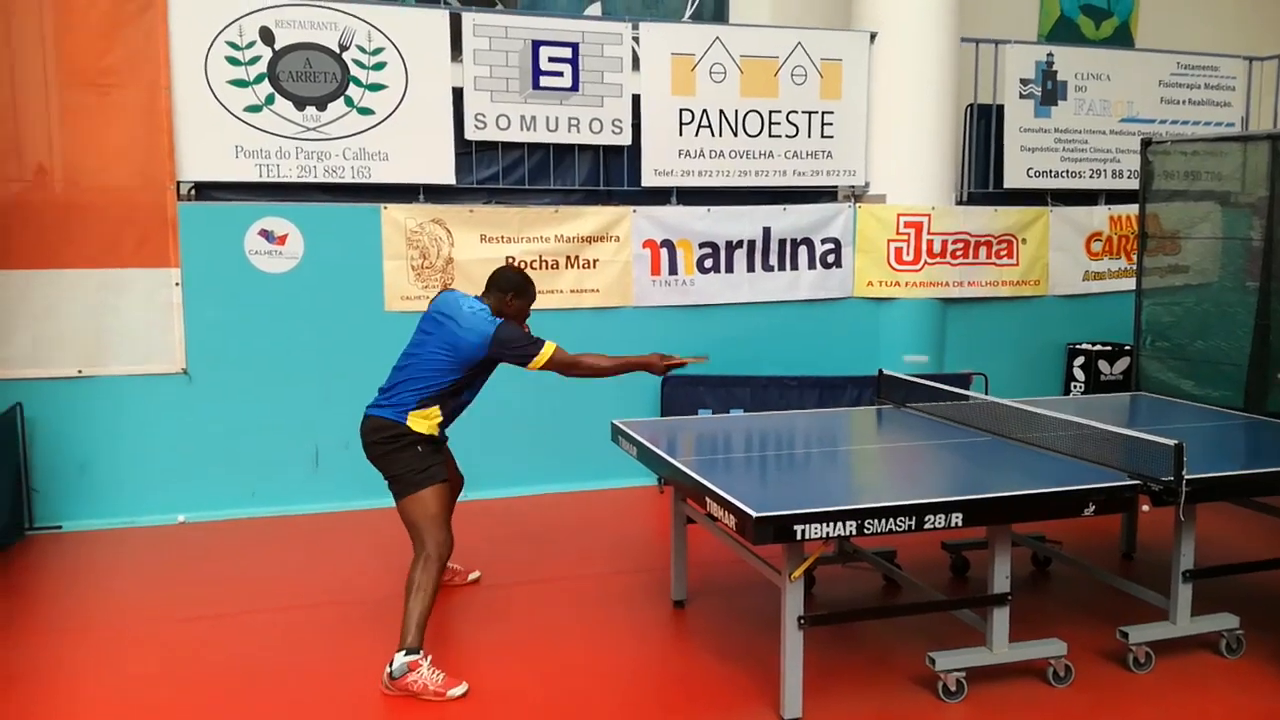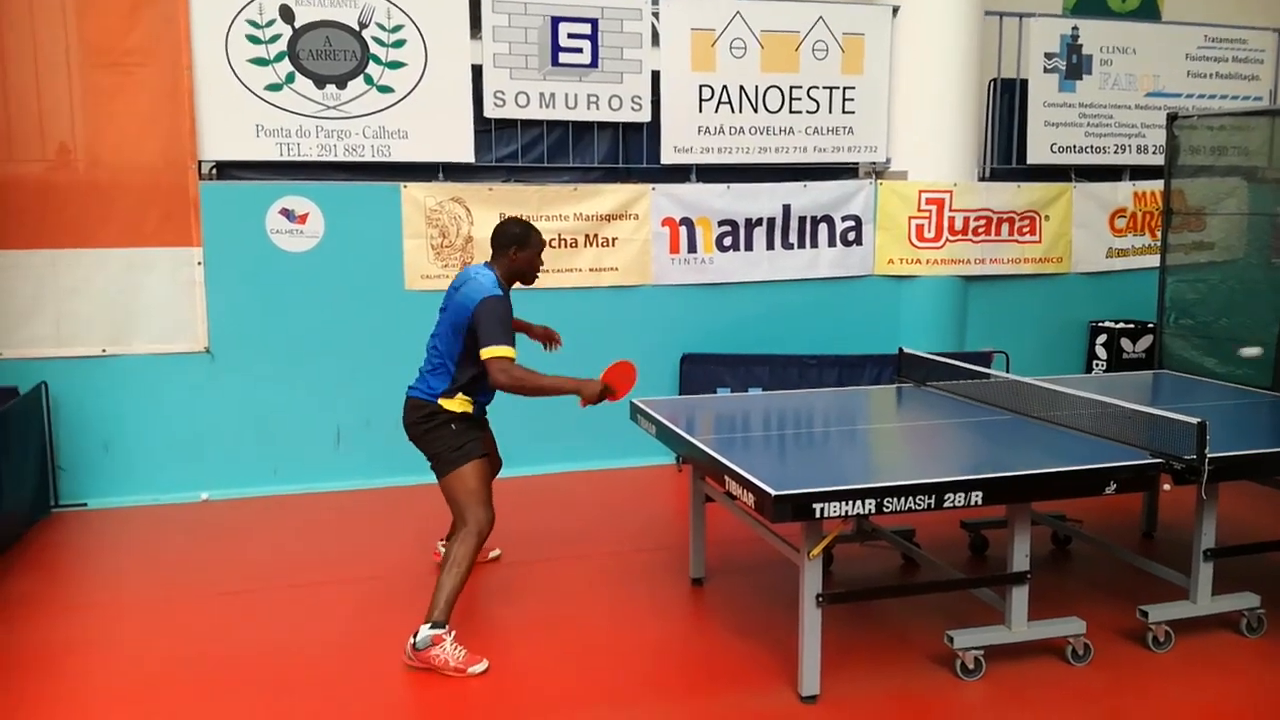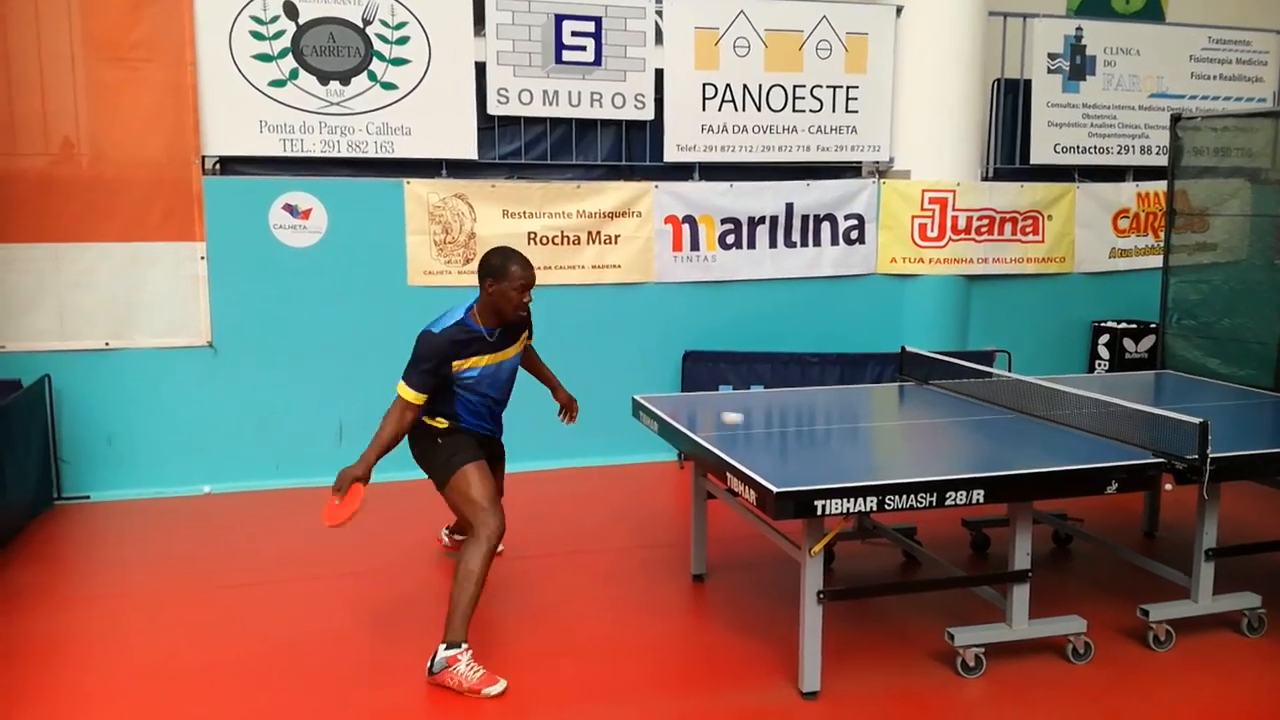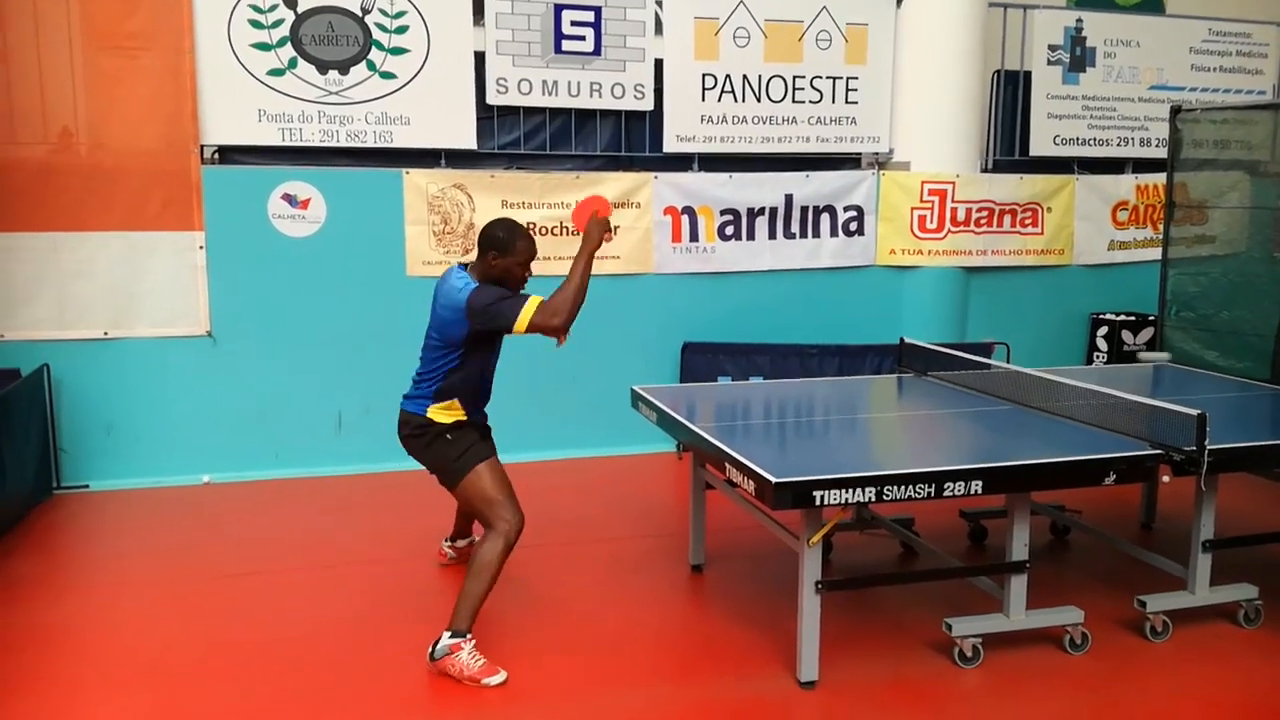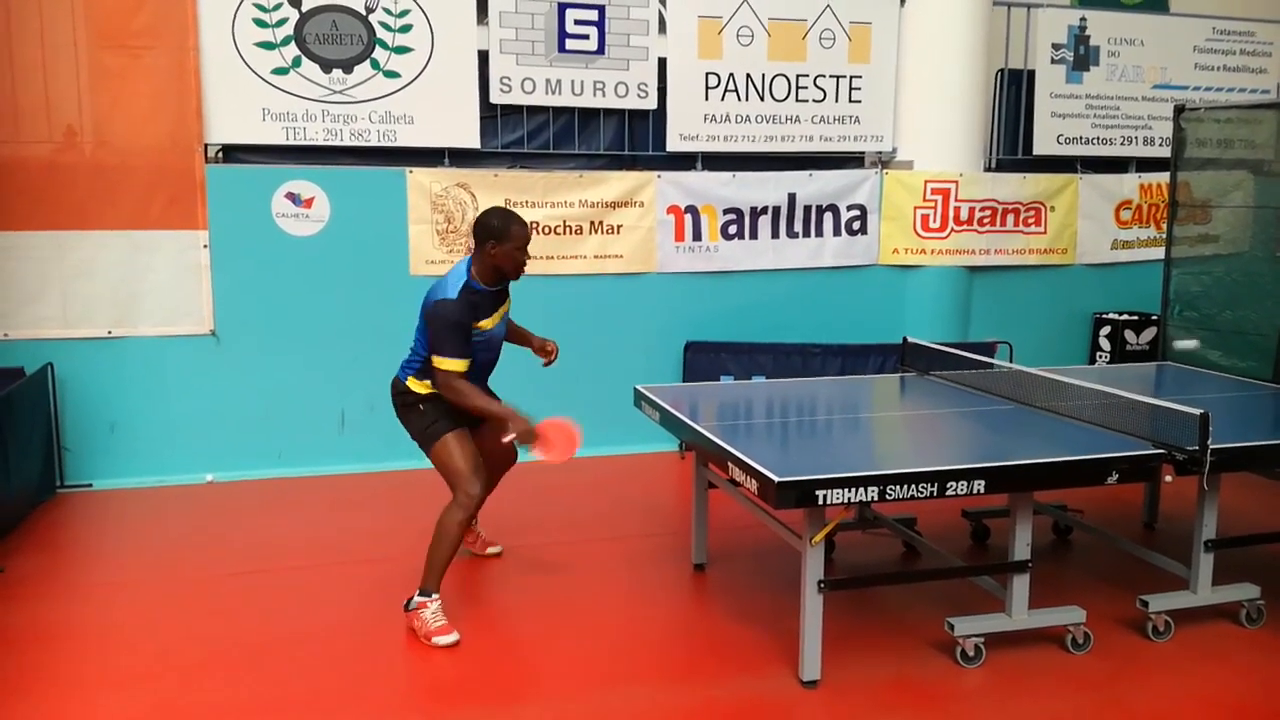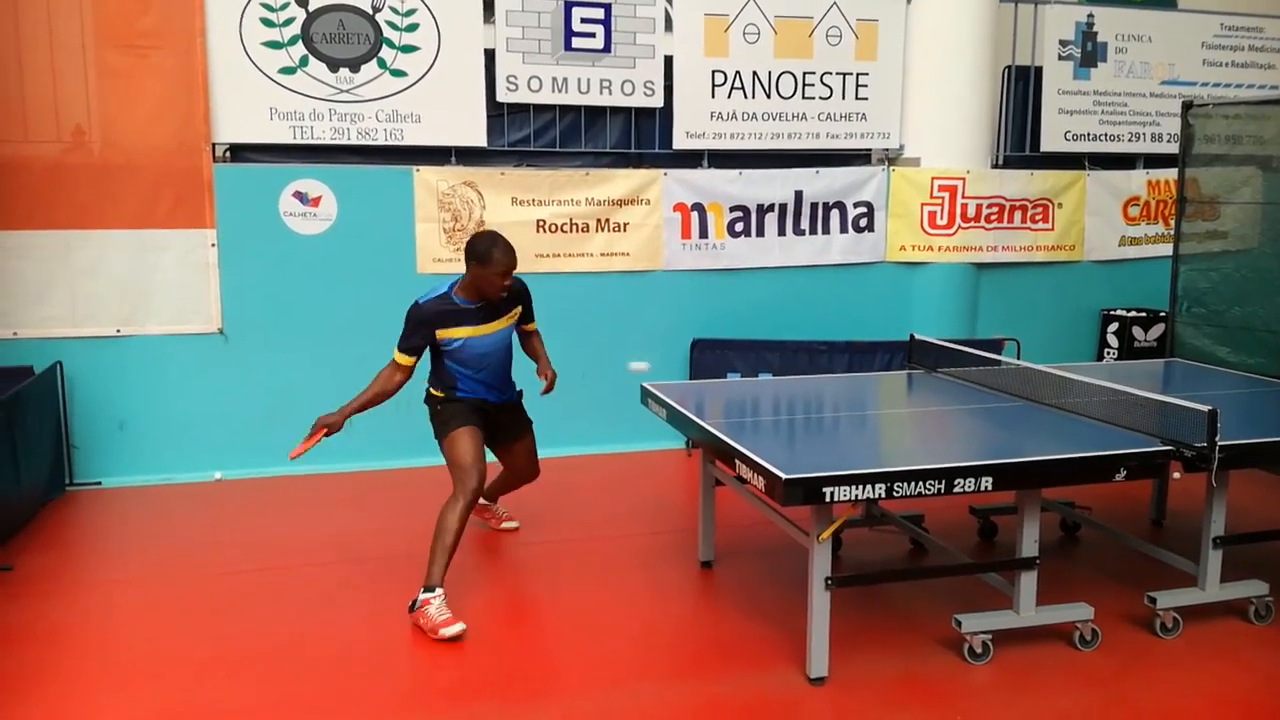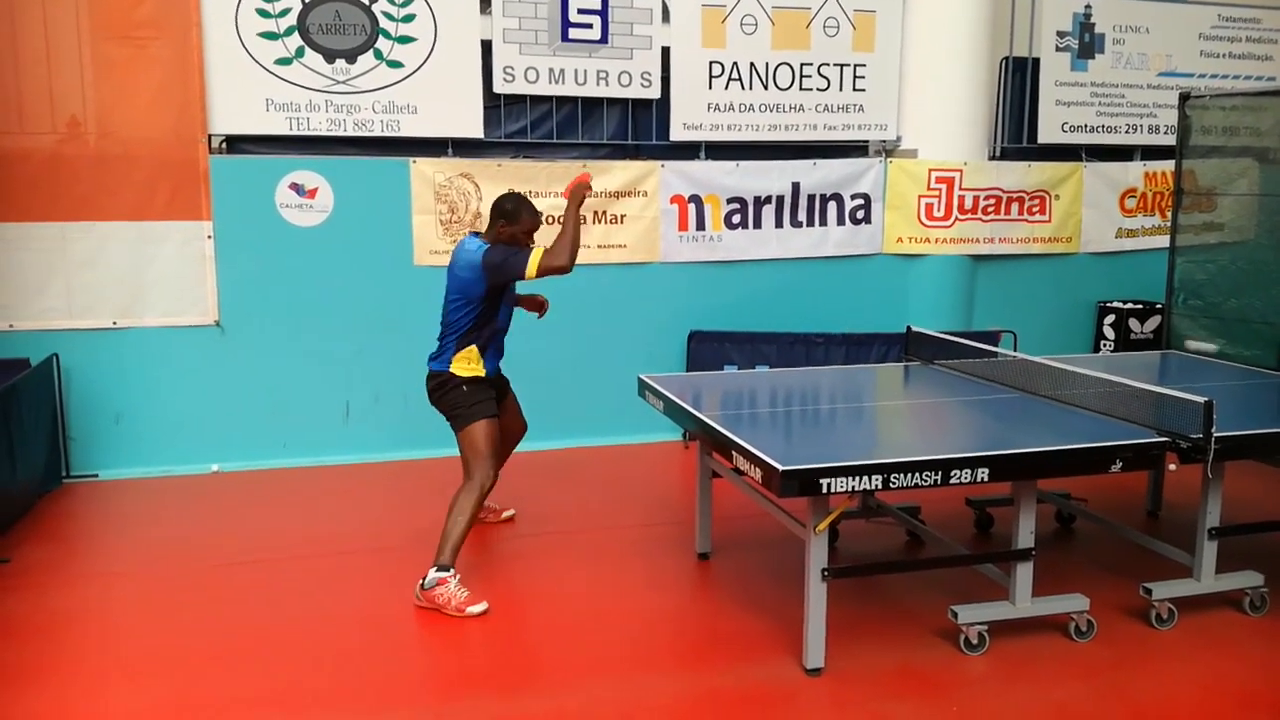
dt=0.3s
person 1, frame 1
left shoulder: (448, 300)
right shoulder: (499, 332)
right elbow: (571, 363)
right wrist: (645, 362)
left hip: (387, 421)
right hip: (401, 435)
left knee: (451, 485)
right knee: (434, 545)
left ankle: (438, 569)
right ankle: (407, 663)
person 1, frame 2
left shoulder: (475, 277)
right shoulder: (491, 300)
right elbow: (502, 375)
left wrist: (527, 328)
right wrist: (578, 386)
left hip: (450, 407)
right hip: (441, 414)
left knee: (488, 467)
right knee: (478, 520)
left ankle: (451, 546)
right ankle: (430, 637)
person 1, frame 3
left shoulder: (516, 315)
right shoulder: (442, 336)
right elbow: (406, 408)
left wrist: (556, 387)
right wrist: (365, 462)
left hip: (484, 431)
right hip: (445, 436)
left knee: (489, 498)
right knee: (490, 527)
left ankle: (457, 534)
right ankle: (450, 656)
person 1, frame 4
left shoulder: (462, 278)
right shoulder: (478, 300)
right elbow: (556, 317)
left wrist: (536, 313)
right wrist: (588, 248)
left hip: (453, 417)
right hip: (436, 427)
left knee: (484, 483)
right knee: (506, 521)
left ankle: (458, 542)
right ankle: (452, 644)
person 1, frame 5
left shoulder: (497, 279)
right shoulder: (451, 303)
right elbow: (449, 385)
left wrist: (532, 342)
right wrist: (511, 417)
left hip: (468, 391)
right hip: (428, 397)
left knee: (502, 458)
right knee: (470, 492)
left ankle: (463, 530)
right ankle: (424, 601)
person 1, frame 6
left shoulder: (516, 292)
right shoulder: (428, 311)
left elbow: (529, 332)
right elbow: (399, 371)
left wrist: (543, 362)
right wrist: (345, 412)
left hip: (504, 402)
right hip: (455, 404)
left knee: (526, 471)
right knee: (468, 485)
left ankle: (485, 502)
right ankle: (429, 598)
person 1, frame 7
left shoulder: (474, 249)
right shoulder: (490, 258)
right elbow: (561, 262)
left wrist: (522, 301)
right wrist: (574, 206)
left hip: (476, 372)
right hip: (459, 380)
left knee: (513, 430)
right knee: (481, 476)
left ankle: (476, 506)
right ankle: (438, 580)
